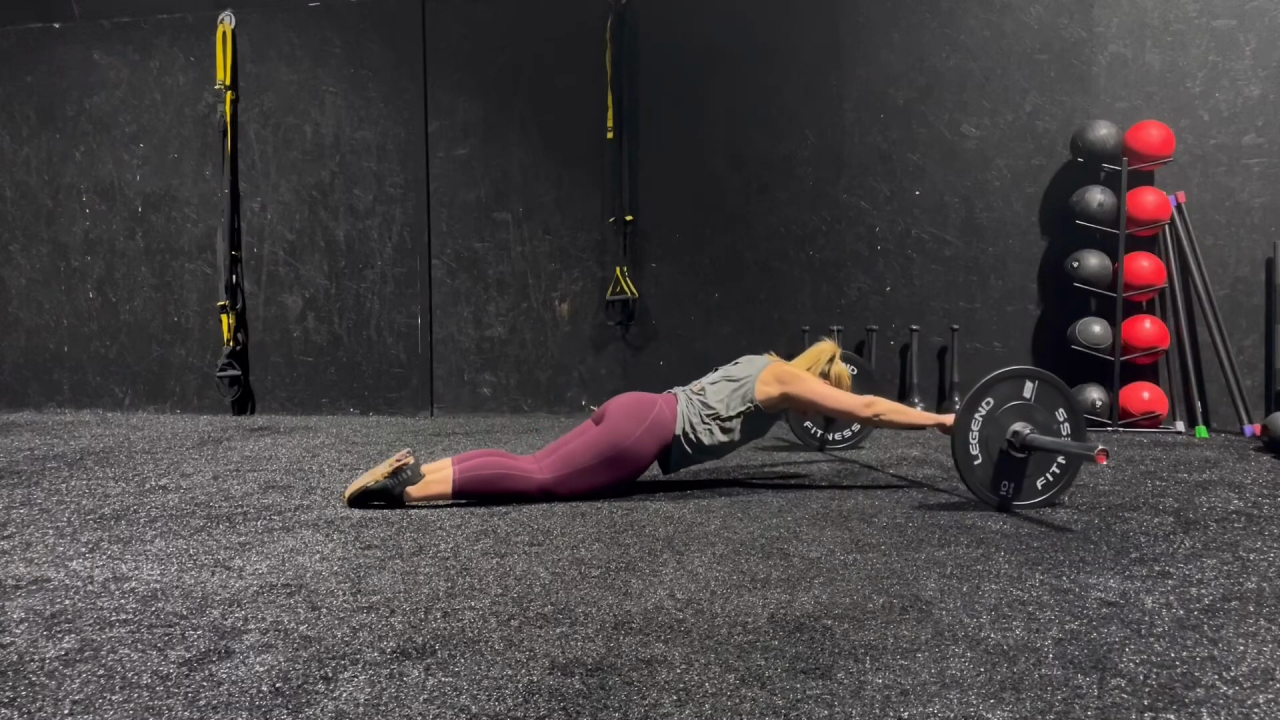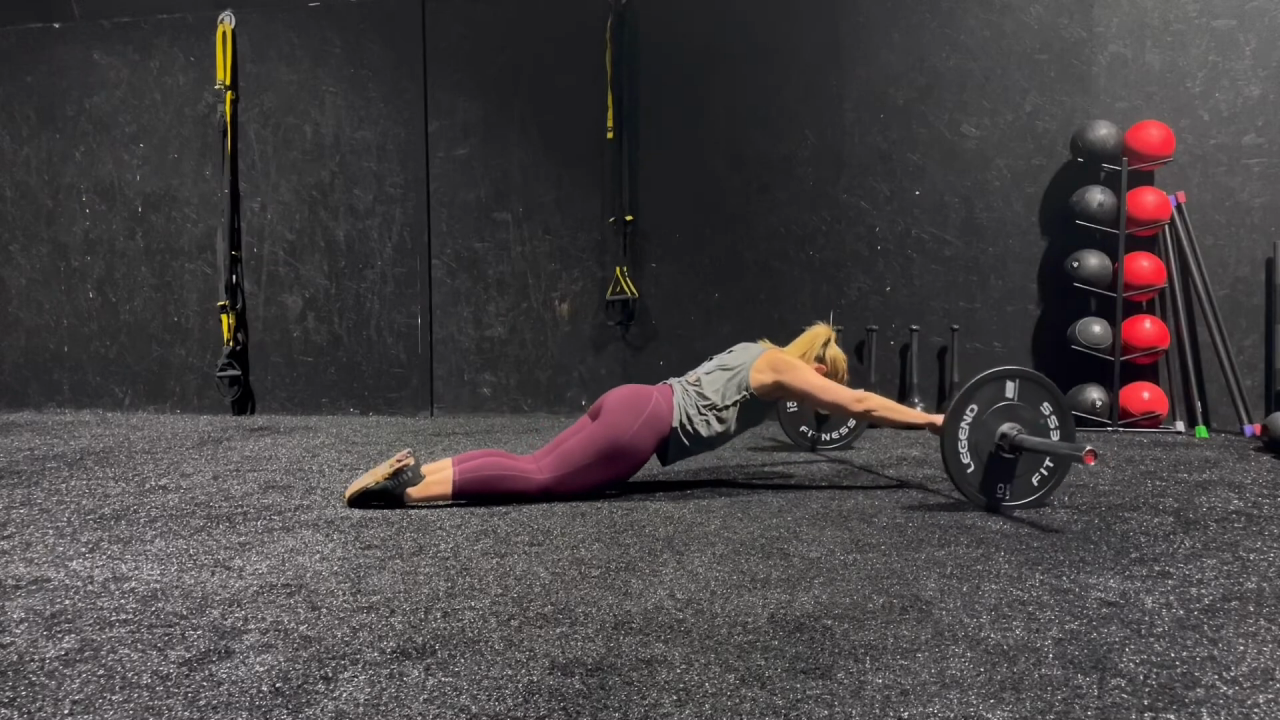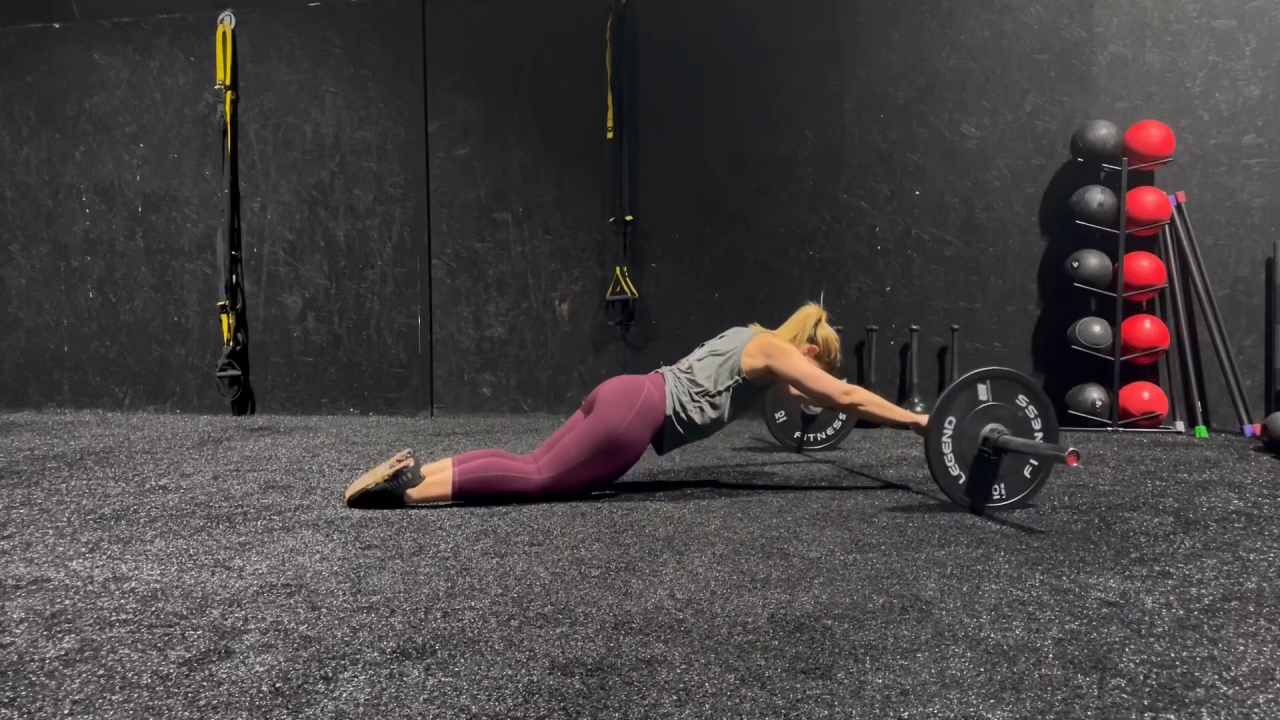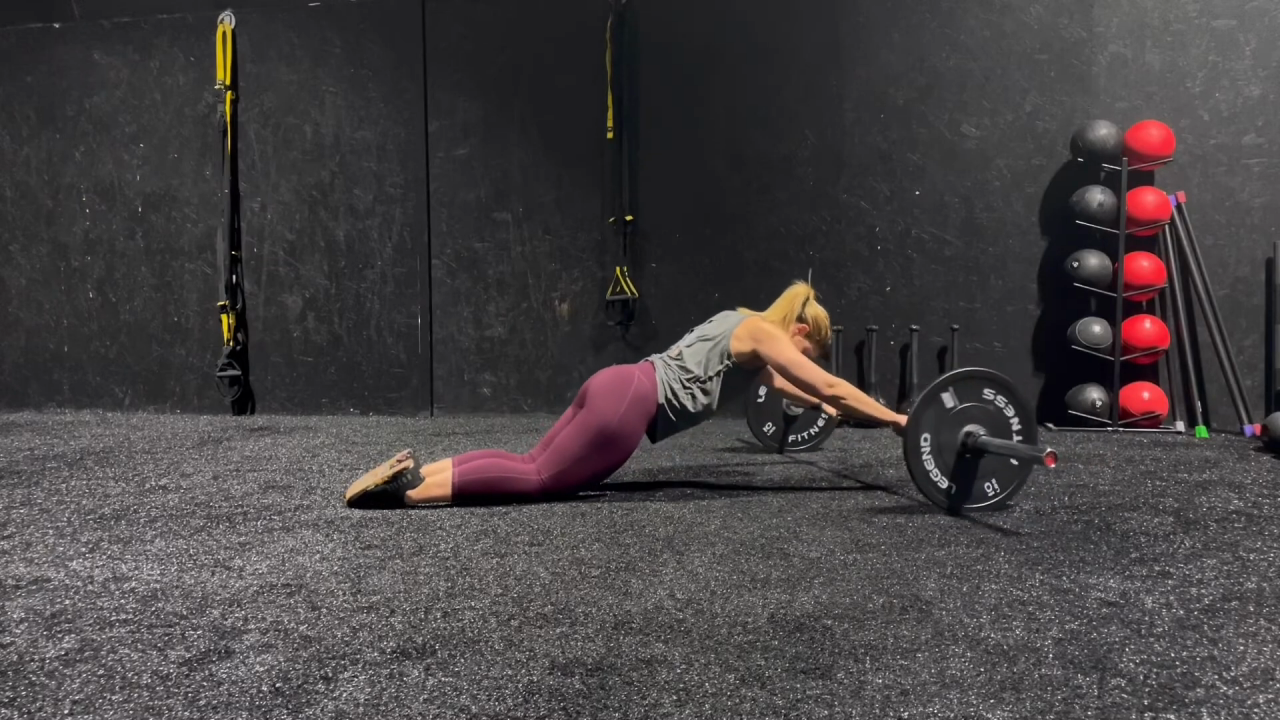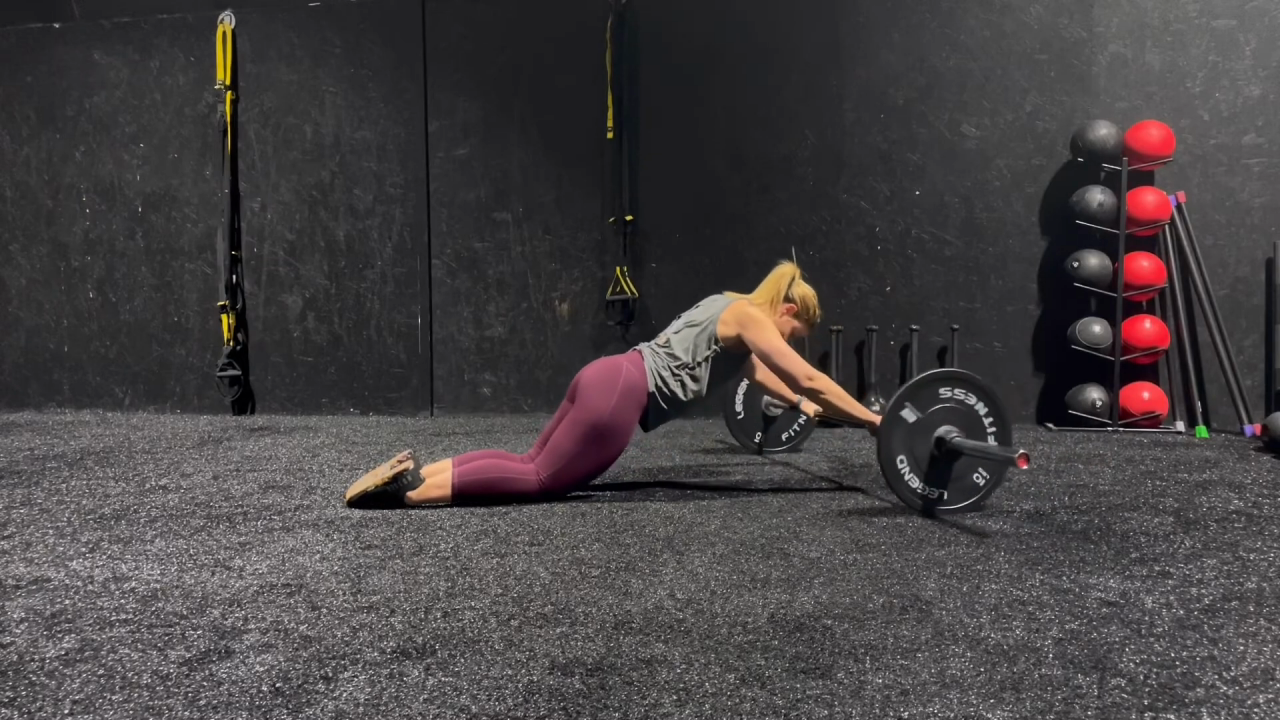
dt=0.2s
person 1, frame 1
left shoulder: (768, 365)
right shoulder: (787, 381)
left elbow: (852, 403)
right elbow: (865, 407)
right wrist: (938, 420)
left hip: (633, 412)
right hip: (646, 428)
left knee: (534, 467)
right knee: (537, 478)
left ankle: (415, 468)
right ankle: (409, 487)
person 1, frame 2
left shoulder: (762, 354)
right shoulder: (783, 368)
left elbow: (842, 400)
right elbow: (856, 402)
right wrist: (929, 421)
left hip: (629, 406)
right hip: (644, 422)
left knee: (534, 465)
right knee: (537, 478)
left ankle: (415, 469)
right ankle: (409, 487)
person 1, frame 3
left shoulder: (754, 339)
right shoulder: (773, 351)
left elbow: (821, 395)
right elbow: (846, 394)
left wrist: (830, 405)
right wrist: (915, 420)
left hip: (623, 397)
right hip: (638, 412)
left knee: (531, 466)
right knee: (538, 479)
left ankle: (415, 470)
right ankle: (411, 487)
person 1, frame 4
left shoulder: (744, 324)
right shoulder: (764, 332)
left elbow: (776, 380)
right elbow: (829, 384)
left wrist: (821, 407)
right wrist: (894, 419)
left hip: (614, 387)
right hip: (629, 402)
left knee: (534, 465)
right knee: (537, 480)
left ankle: (415, 470)
right ankle: (411, 488)
person 1, frame 5
left shoulder: (733, 306)
right shoulder: (752, 317)
left elbow: (756, 371)
right elbow: (809, 377)
left wrist: (799, 404)
right wrist: (871, 419)
left hip: (605, 379)
right hip: (621, 393)
left knee: (532, 466)
right knee: (538, 480)
left ankle: (415, 470)
right ankle: (412, 488)
